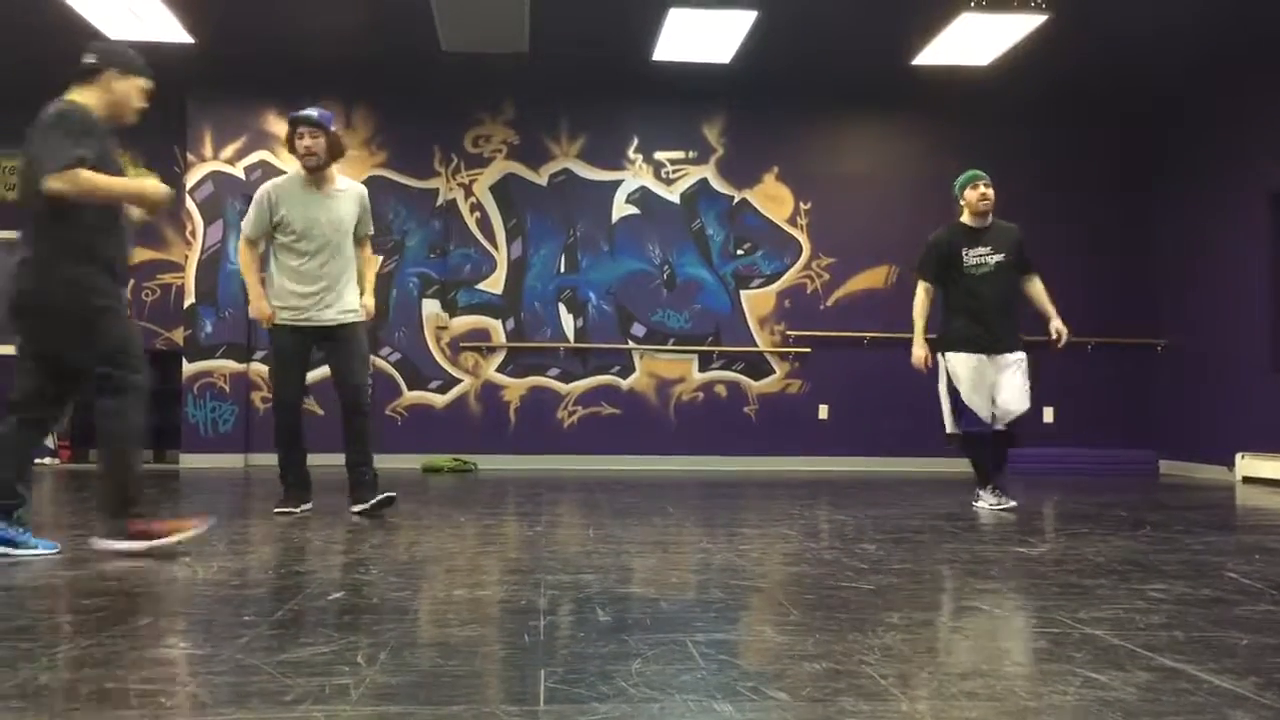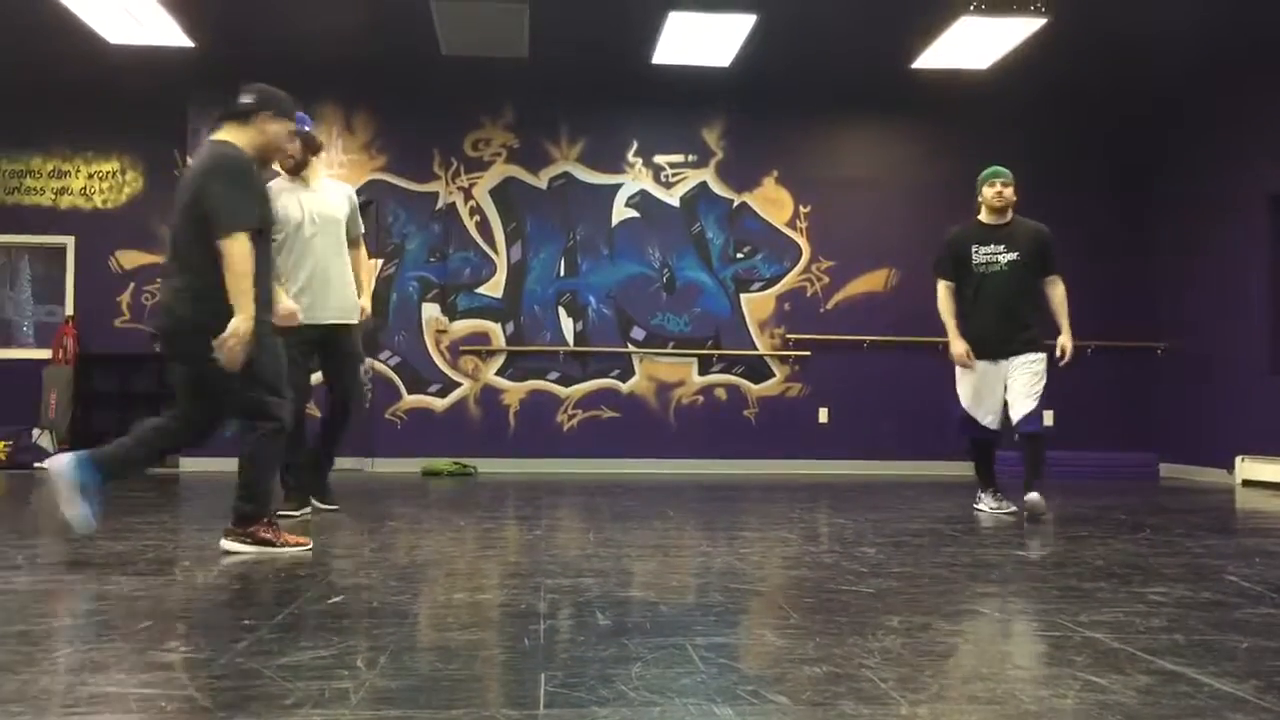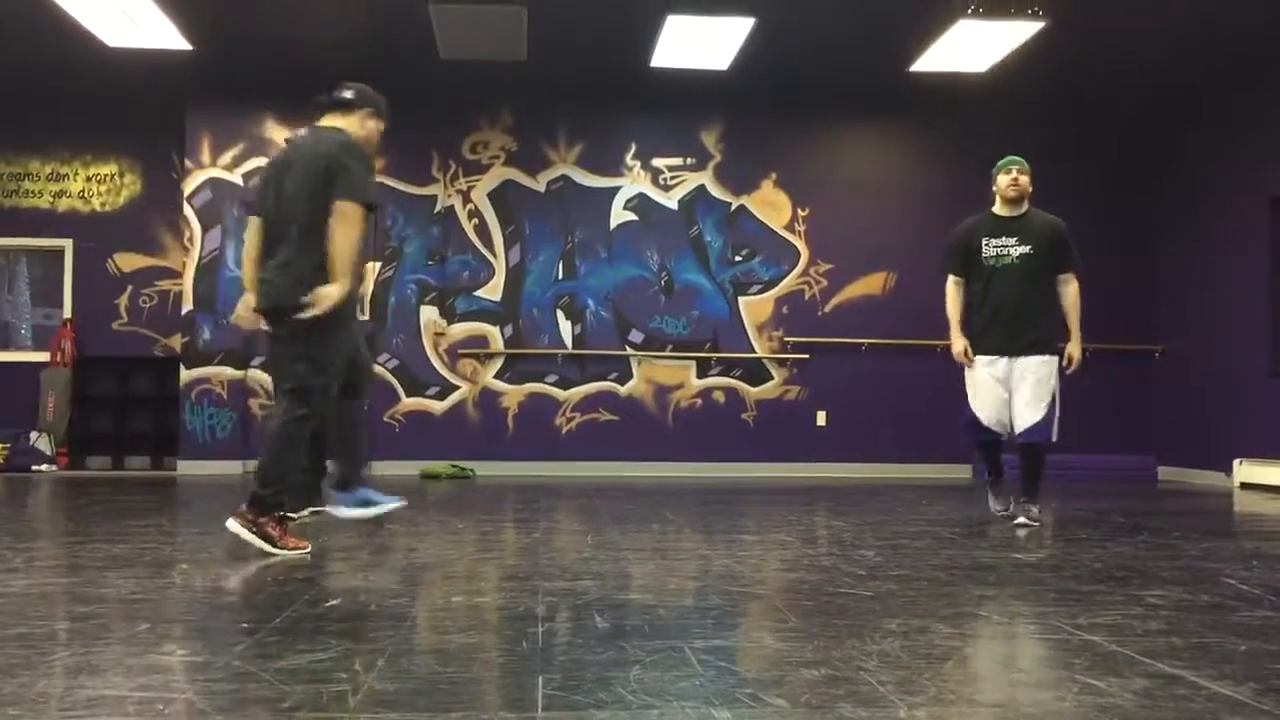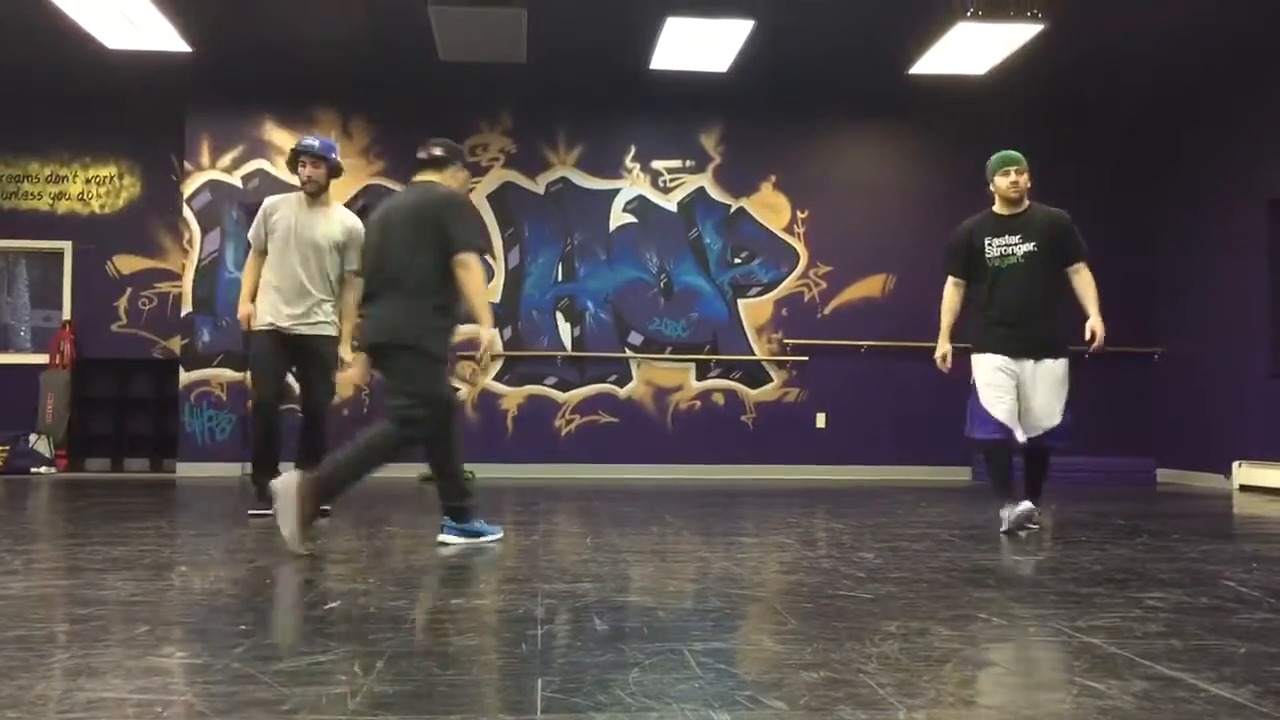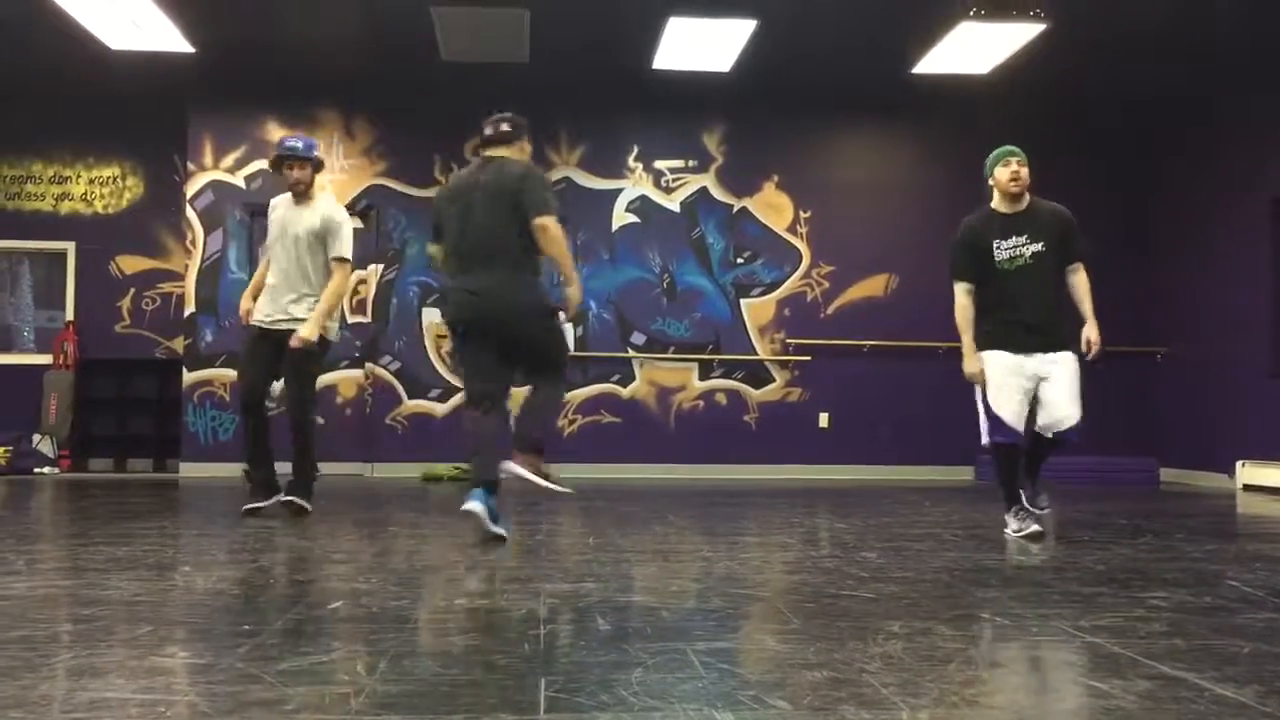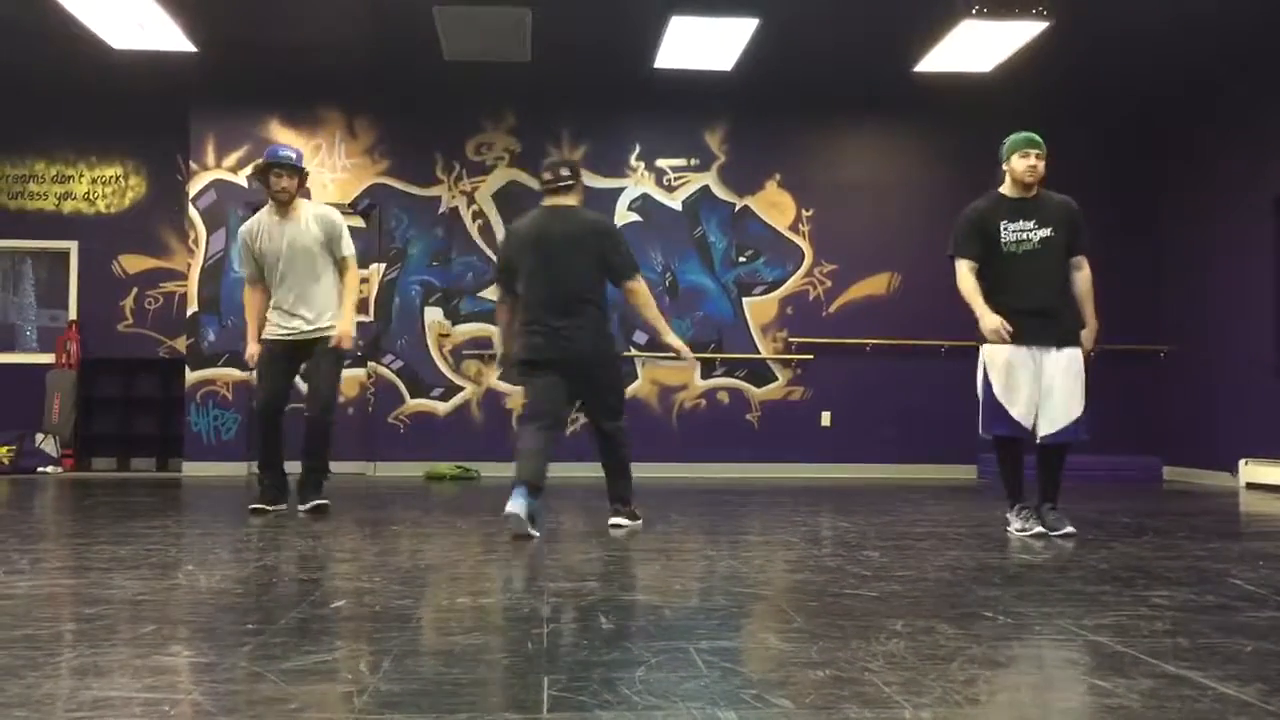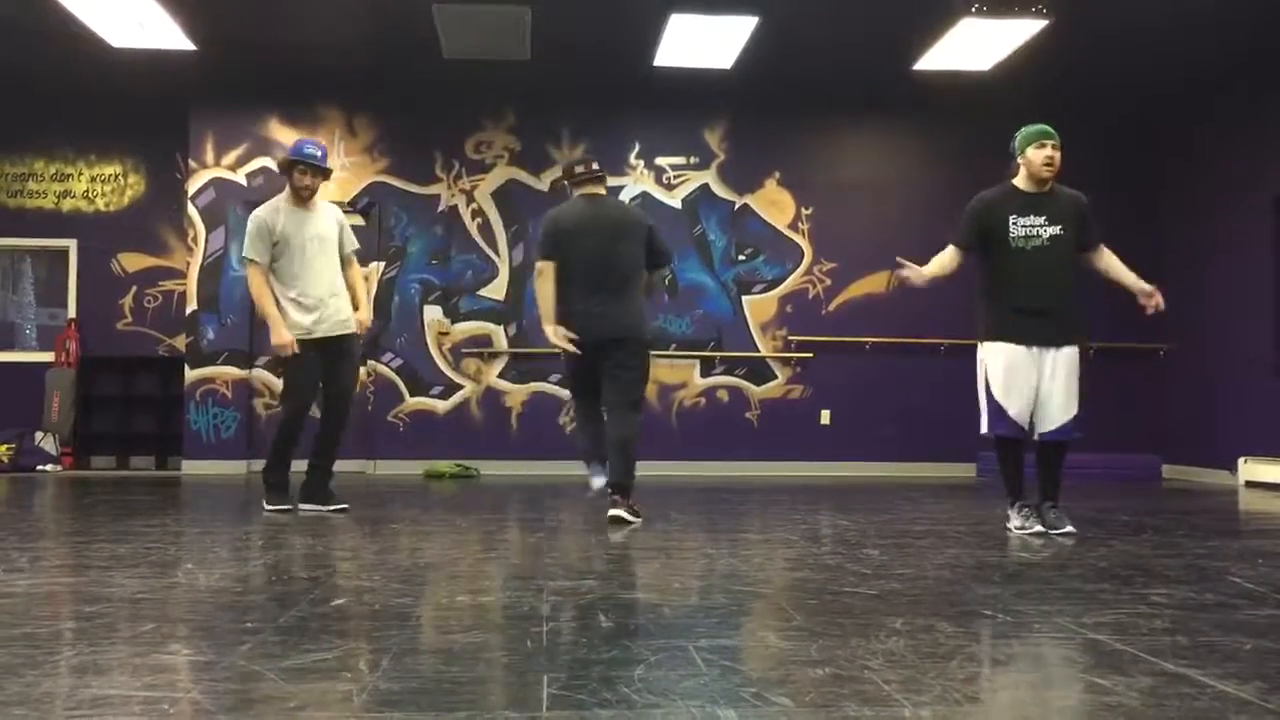
dt=0.3s
person 1, frame 1
left shoulder: (85, 124)
right shoulder: (69, 118)
right elbow: (61, 180)
left wrist: (133, 198)
right wrist: (135, 189)
left hip: (67, 285)
right hip: (75, 283)
right knee: (124, 385)
right ankle: (124, 520)
person 1, frame 2
left shoulder: (214, 159)
right shoulder: (234, 165)
right elbow: (233, 240)
left wrist: (251, 306)
right wrist: (246, 314)
left hip: (187, 316)
right hip: (219, 314)
left knee: (191, 418)
right knee: (268, 414)
left ankle: (87, 468)
right ankle: (251, 524)
person 1, frame 3
left shoulder: (287, 153)
right shoulder: (349, 150)
left elbow: (258, 224)
right elbow: (347, 213)
left wrist: (251, 290)
right wrist: (341, 280)
left hip: (283, 292)
right hip: (319, 297)
left knee: (352, 382)
right knee: (304, 401)
left ankle: (350, 489)
right ankle: (260, 512)
person 1, frame 4
left shoulder: (384, 211)
right shoulder: (452, 202)
left elbow: (367, 280)
right elbow: (466, 262)
left wrist: (360, 350)
right wrist: (486, 324)
left hip: (381, 330)
right hip: (419, 332)
left knee: (440, 421)
right knee: (401, 427)
left ankle: (460, 519)
right ankle: (307, 489)
person 1, frame 5
left shoulder: (452, 186)
right shoulder: (525, 175)
left elbow: (439, 249)
right elbow: (546, 226)
right wrist: (572, 279)
left hip: (463, 304)
right hip: (517, 301)
left knee: (483, 400)
right knee: (551, 373)
left ankle: (482, 491)
right ankle: (527, 454)
person 1, frame 6
left shoulder: (517, 232)
right shoulder: (599, 228)
left elbow: (506, 297)
right elbow: (632, 285)
left wrist: (507, 343)
right wrist: (665, 333)
left hip: (538, 348)
right hip: (591, 346)
left knee: (537, 425)
right knee: (609, 425)
left ankle: (523, 495)
right ankle: (621, 506)
person 1, frame 7
left shoulder: (556, 219)
right shoulder: (635, 219)
left elbow: (543, 271)
right elbow: (658, 268)
left wrist: (549, 322)
left hip: (578, 328)
right hip: (627, 328)
left knee: (586, 403)
right knee: (623, 410)
left ankle: (597, 468)
right ankle: (620, 496)
person 2, frame 1
left shoulder: (356, 194)
right shoulder: (273, 193)
right elbow: (248, 246)
left wrist: (368, 292)
right wrist: (256, 296)
left hip: (343, 314)
right hip: (288, 317)
left knee: (356, 394)
right knee: (287, 403)
left ankle: (363, 487)
right ankle: (296, 489)
person 2, frame 2
left shoulder: (343, 193)
right shoulder: (268, 195)
left elbow: (356, 245)
left wrist: (364, 293)
right wrist: (277, 298)
left hip: (343, 316)
right hip: (294, 319)
left knee: (345, 399)
right knee: (293, 405)
left ankle: (316, 478)
right ankle: (296, 490)
person 2, frame 3
left shoulder: (345, 208)
right shoulder: (275, 204)
right elbow: (253, 256)
left wrist: (353, 302)
right wrist: (260, 305)
left hip: (329, 324)
right hip: (282, 322)
left knee: (326, 406)
right knee: (292, 403)
left ankle: (310, 488)
right ankle: (288, 492)
person 2, frame 4
left shoulder: (349, 225)
right shoulder: (274, 207)
left elbow: (351, 286)
right elbow: (256, 255)
left wrist: (346, 342)
right wrist: (246, 300)
left hip: (319, 329)
right hip: (270, 325)
left knee: (317, 410)
right knee: (265, 403)
right ankle: (266, 489)
person 2, frame 5
left shoulder: (332, 214)
right shoulder: (276, 207)
left elbow: (340, 275)
left wrist: (315, 322)
right wrist: (249, 295)
left hip: (307, 327)
right hip: (266, 321)
left knee: (299, 405)
right knee: (249, 398)
left ankle: (301, 490)
right ankle: (262, 485)
person 2, frame 6
left shoulder: (326, 217)
right shoulder: (251, 230)
left elbow: (350, 269)
right elbow: (255, 287)
left wrist: (346, 318)
right wrist: (253, 338)
left hip: (326, 331)
right hip: (279, 333)
left knee: (320, 407)
right knee: (266, 407)
left ankle: (312, 488)
right ankle: (272, 487)
person 2, frame 7
left shoulder: (334, 215)
right shoulder: (265, 217)
right elbow: (256, 274)
left wrist: (363, 306)
right wrist: (276, 325)
left hip: (343, 330)
right hip: (299, 333)
left knee: (338, 409)
right knee: (296, 408)
left ankle: (316, 488)
right ankle: (276, 486)
person 3, frame 1
left shoulder: (1011, 235)
right shoulder: (943, 240)
left elbow: (1029, 279)
right elbow: (924, 291)
left wrist: (1053, 316)
right wrist: (919, 340)
left hip: (1008, 344)
right hip: (962, 344)
left knee: (1015, 414)
right knee: (974, 417)
left ankle: (994, 472)
right ankle: (986, 488)
person 3, frame 2
left shoulder: (1036, 234)
right shoulder: (959, 238)
left elbow: (1052, 282)
right elbow: (945, 289)
left wrist: (1065, 330)
right wrist: (954, 336)
left hip: (1024, 346)
right hip: (977, 347)
left knee: (1029, 418)
right knee: (981, 422)
left ankle: (1034, 492)
right ankle: (987, 491)
person 3, frame 3
left shoulder: (1051, 228)
right shoulder: (970, 230)
left elbow: (1067, 283)
right elbow: (955, 283)
left wrist: (1074, 337)
right wrist: (956, 333)
left hip: (1037, 346)
right hip: (986, 346)
left knee: (1033, 427)
right knee: (986, 424)
left ankle: (1029, 502)
right ankle: (996, 480)
person 3, frame 4
left shoulder: (1055, 222)
right shoulder: (972, 230)
left elbow: (1079, 271)
right elbow: (956, 284)
left wrist: (1094, 314)
right wrist: (944, 337)
left hip: (1046, 346)
right hip: (993, 347)
left knee: (1042, 431)
right knee: (994, 427)
left ankle: (1032, 502)
right ankle: (1009, 505)
person 3, frame 5
left shoulder: (1057, 218)
right shoulder: (974, 229)
left elbow: (1075, 273)
right elbow: (964, 291)
left wrist: (1090, 321)
right wrist: (969, 350)
left hip: (1055, 344)
right hip: (1001, 347)
left knee: (1061, 422)
right knee: (1006, 429)
left ankle: (1029, 478)
right ankle: (1014, 511)
person 3, frame 6
left shoulder: (1064, 210)
right shoulder: (980, 213)
left elbow: (1079, 268)
right elbow: (965, 271)
left wrist: (1089, 322)
right wrist: (983, 313)
left hip: (1061, 337)
right hip: (1008, 338)
left knee: (1061, 427)
right knee: (1009, 425)
left ankle: (1048, 507)
right ankle: (1017, 508)
person 3, frame 7
left shoulder: (1074, 205)
right shoulder: (989, 205)
left elbow: (1096, 253)
right elbow: (957, 251)
left wrist: (1137, 286)
right wrist: (924, 274)
left hip: (1060, 335)
right hip: (1005, 335)
left knee: (1057, 423)
right knee: (1008, 422)
left ankle: (1050, 505)
right ankle: (1017, 506)
